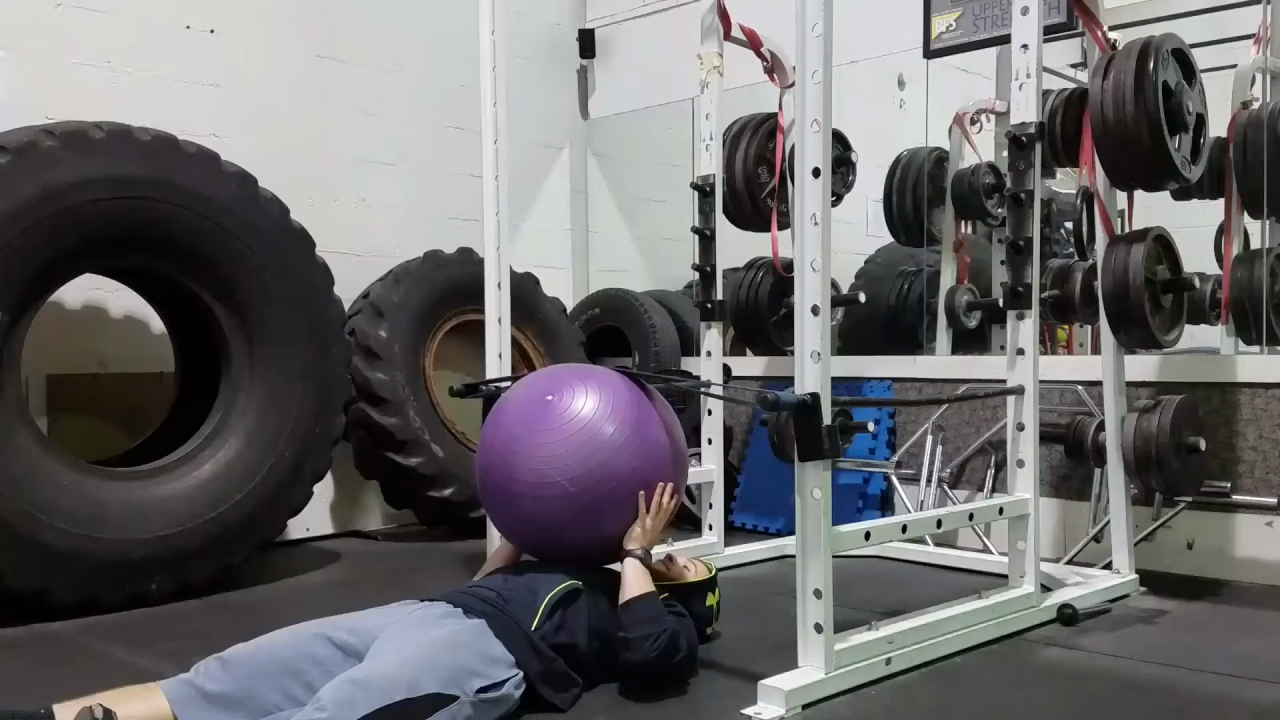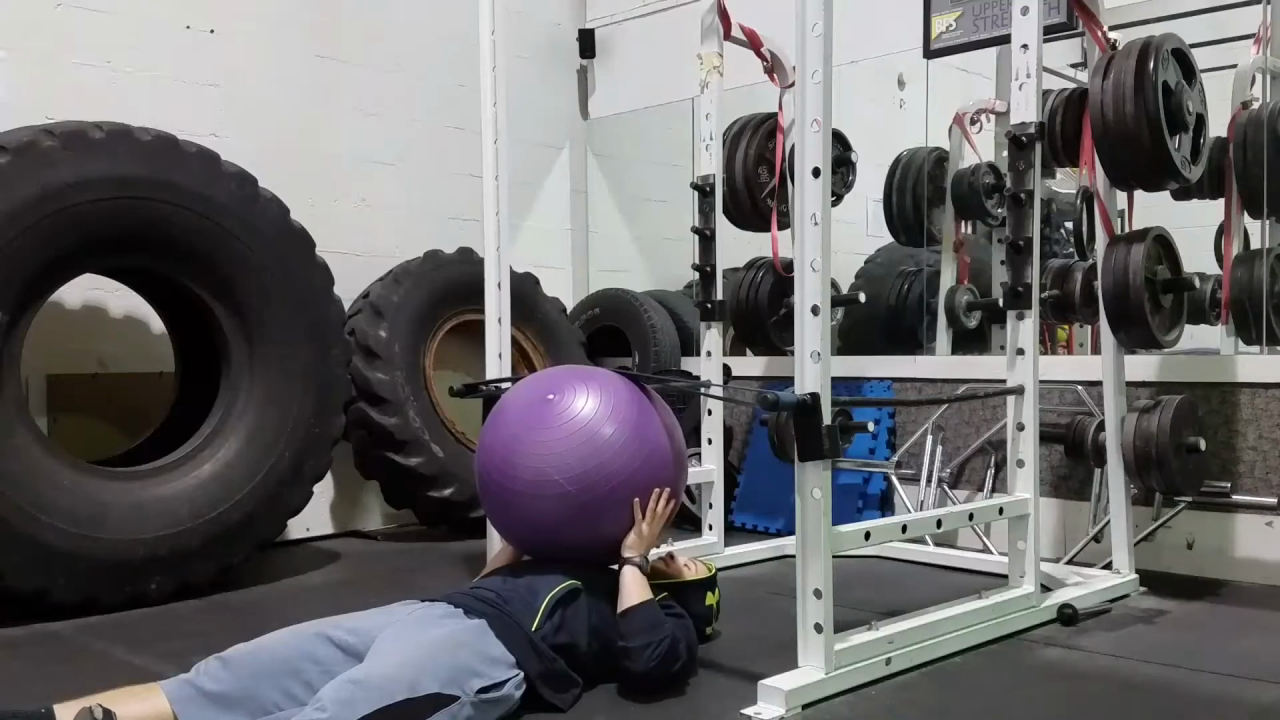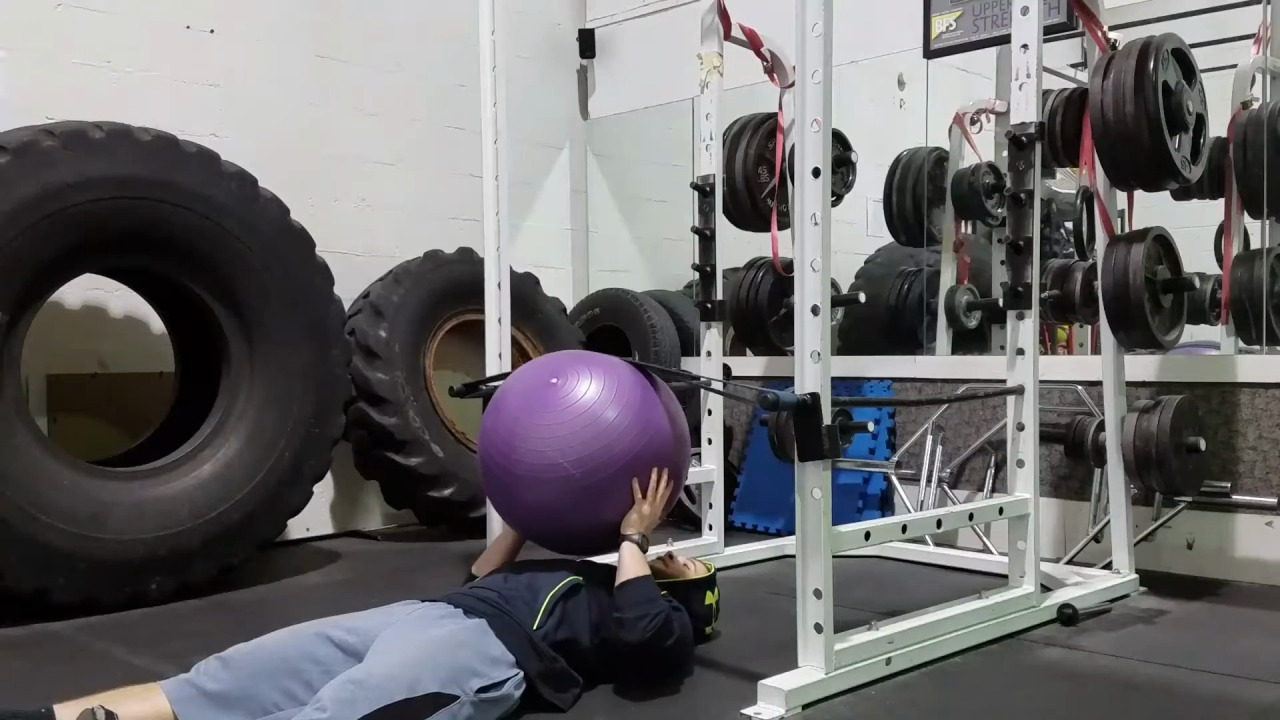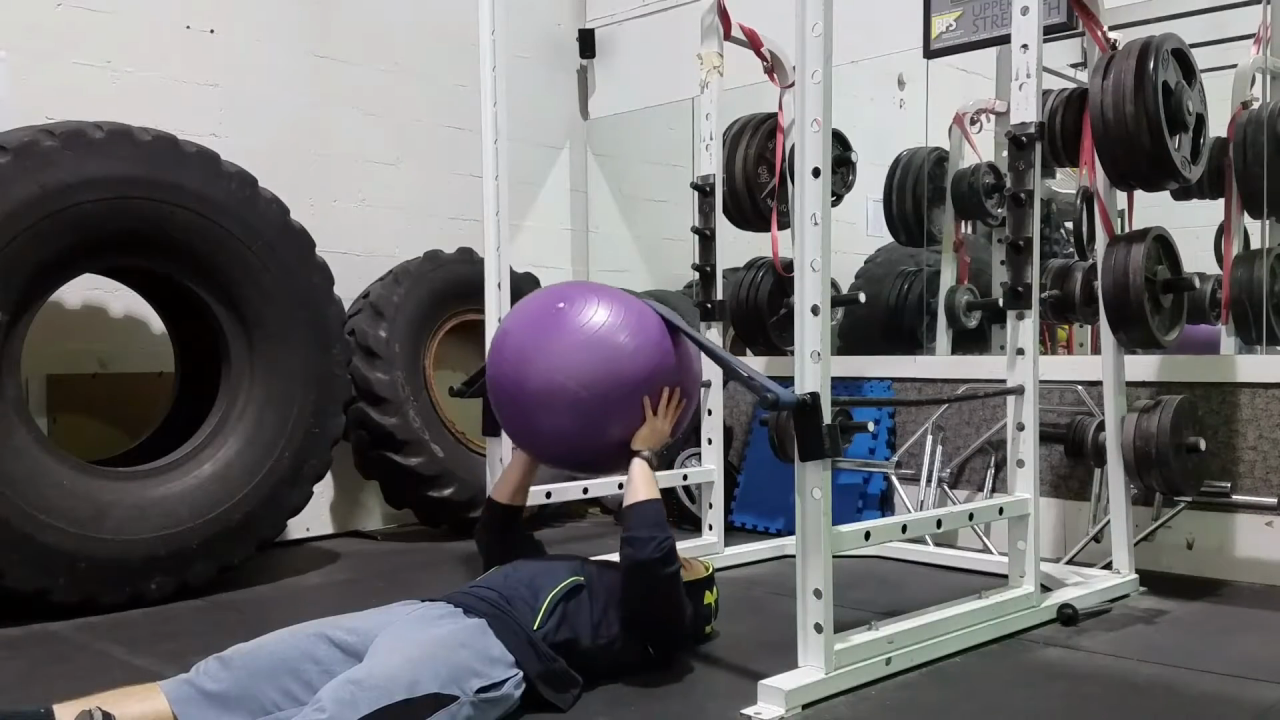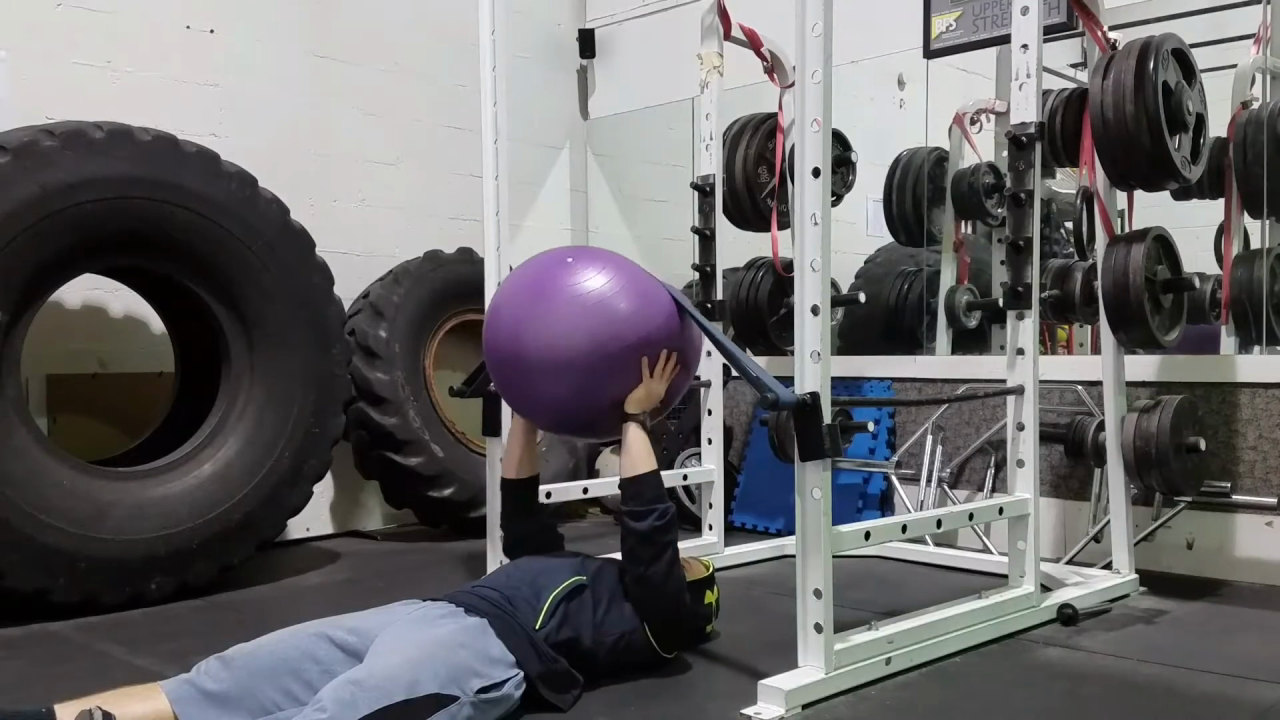
dt=0.5s
person 1, frame 1
left shoulder: (672, 628)
right shoulder: (598, 580)
left elbow: (643, 651)
right elbow: (487, 580)
left wrist: (638, 549)
left hip: (491, 653)
right hip: (423, 612)
person 1, frame 2
left shoulder: (672, 629)
right shoulder: (591, 579)
left elbow: (644, 660)
left wrist: (635, 555)
left hip: (492, 653)
right hip: (426, 613)
person 1, frame 3
left shoulder: (669, 629)
right shoulder: (582, 577)
left elbow: (637, 631)
right elbow: (478, 585)
left wrist: (634, 534)
left hip: (491, 651)
right hip: (423, 616)
person 1, frame 4
left shoulder: (660, 623)
right shoulder: (580, 578)
left elbow: (650, 555)
right elbow: (495, 532)
left wrist: (641, 455)
left hip: (489, 651)
right hip: (422, 614)
person 1, frame 5
left shoulder: (662, 618)
right shoulder: (571, 573)
left elbow: (648, 523)
right elbow: (520, 509)
left wrist: (635, 417)
left hip: (490, 649)
right hip: (421, 615)
